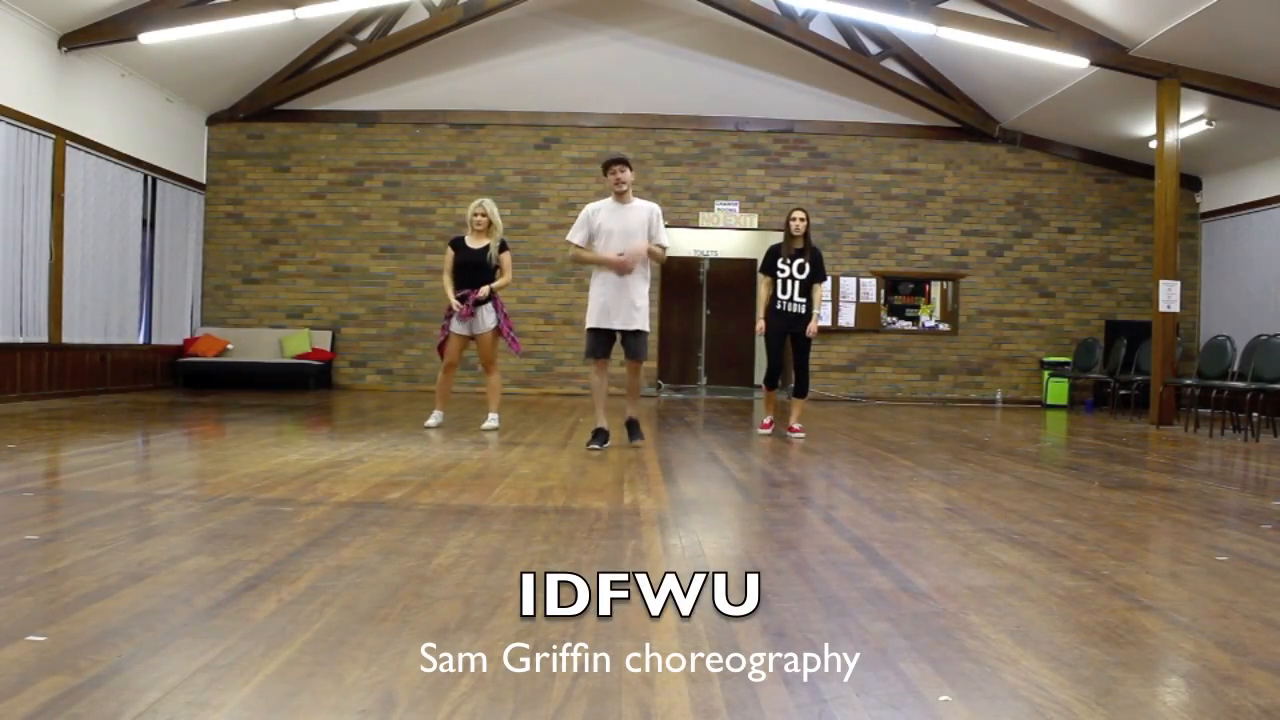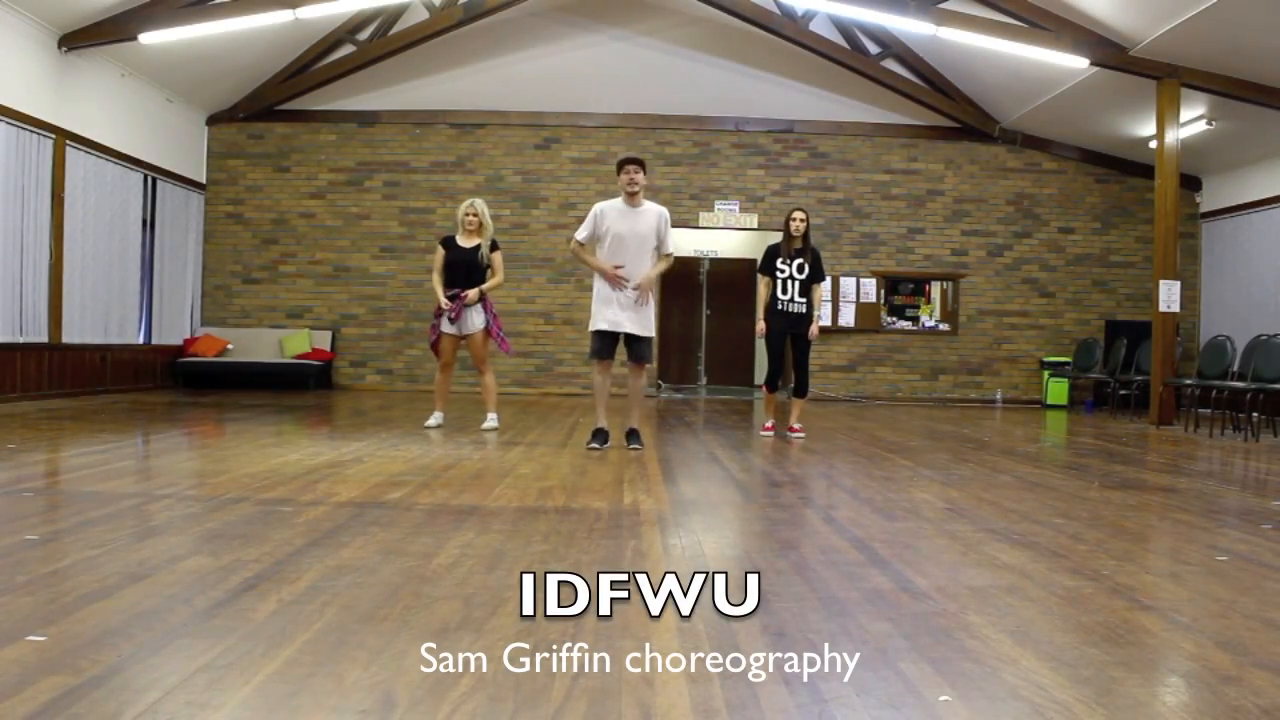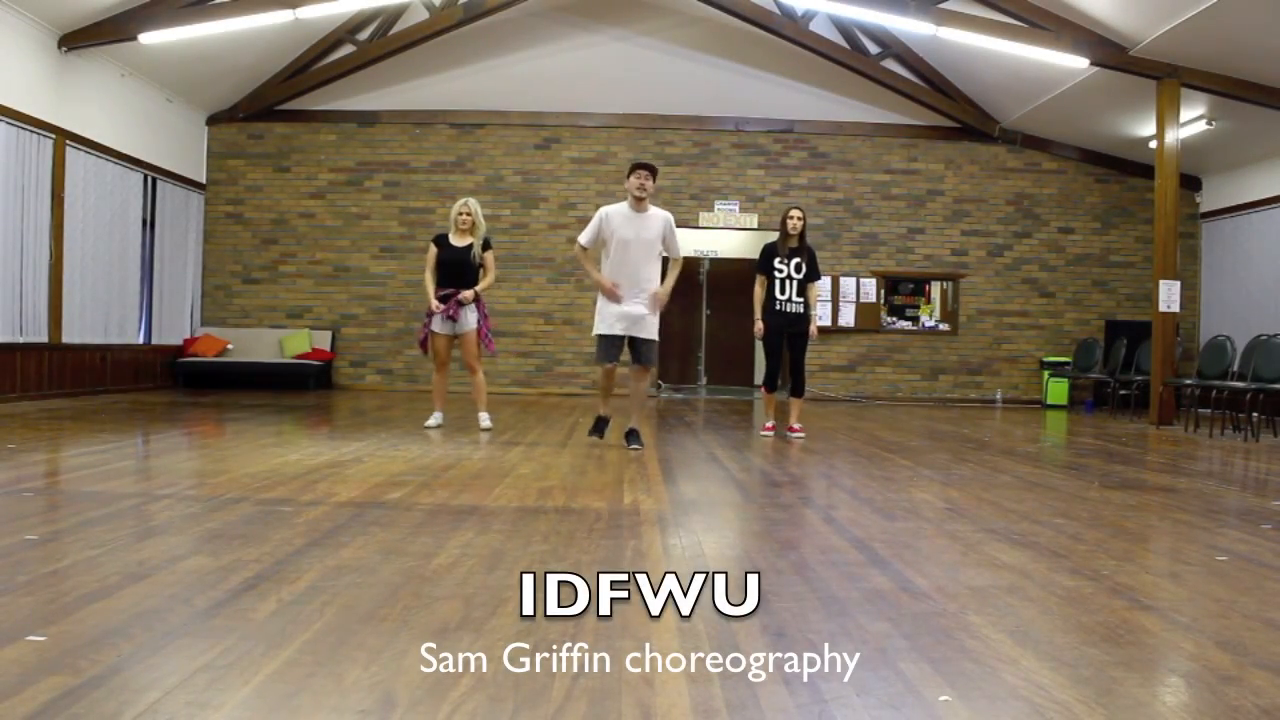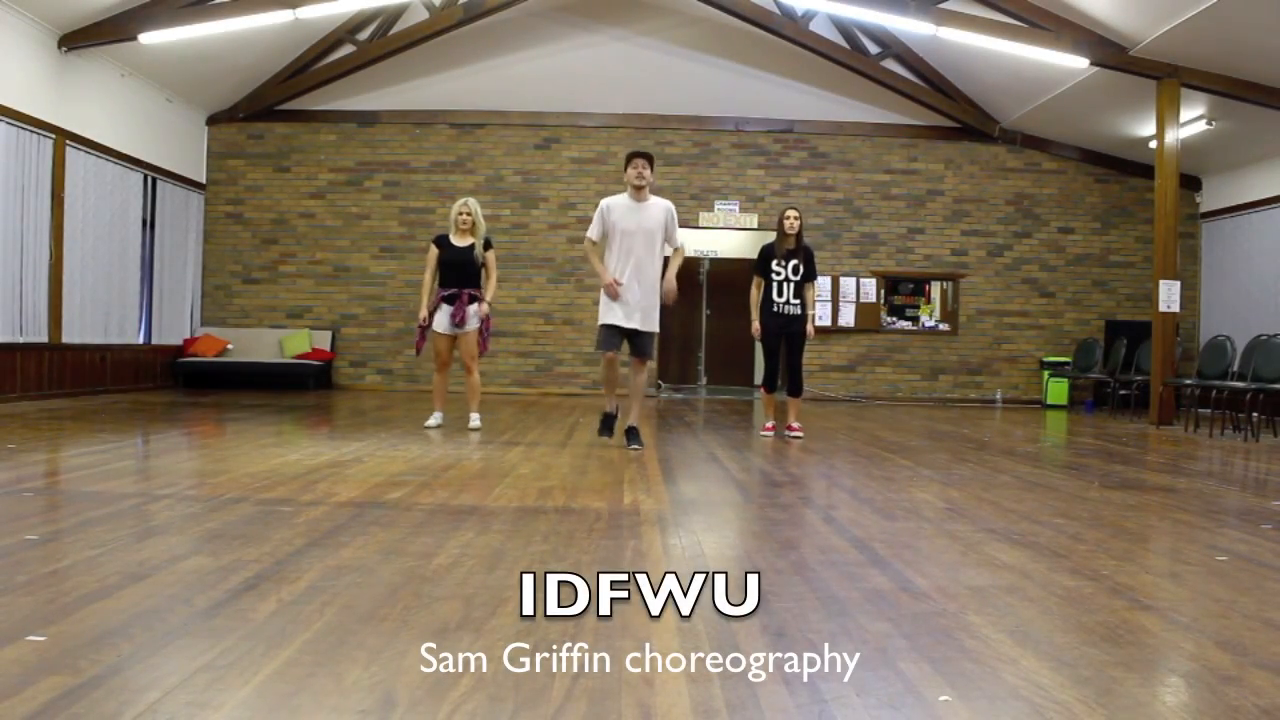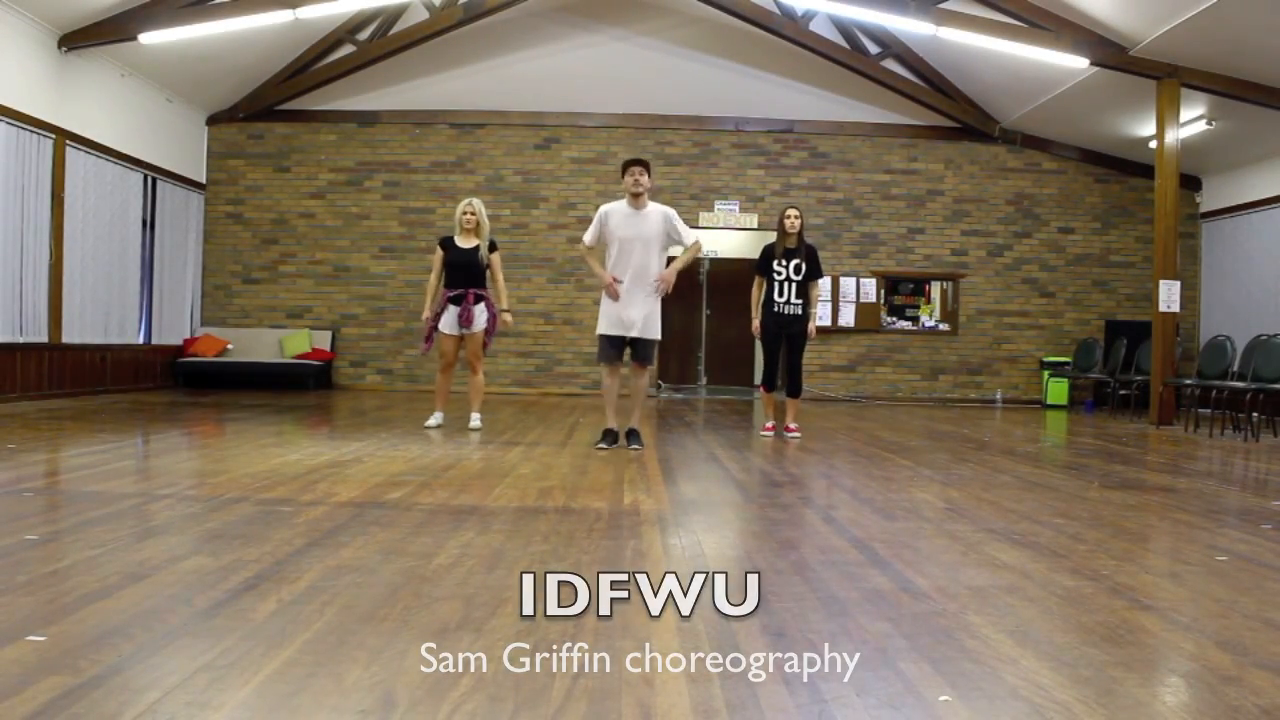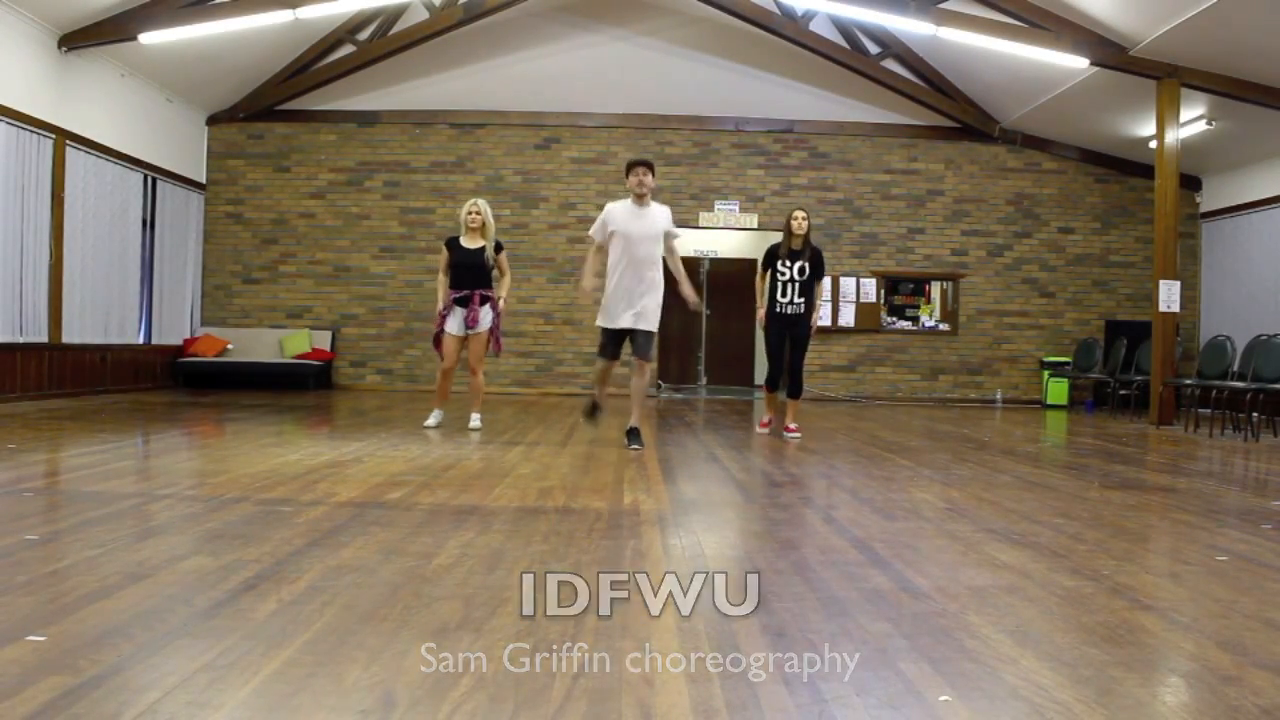
dt=0.2s
person 1, frame 1
left shoulder: (650, 210)
right shoulder: (593, 211)
left elbow: (662, 254)
right elbow: (574, 252)
left wrist: (645, 249)
right wrist: (606, 259)
left hip: (635, 300)
right hip: (603, 299)
left knee: (635, 361)
right knee: (598, 362)
left ankle: (632, 417)
right ankle: (601, 427)
person 1, frame 2
left shoulder: (659, 214)
right shoulder: (602, 210)
left elbow: (667, 256)
right elbow: (576, 246)
left wrist: (653, 275)
right wrist: (602, 268)
left hip: (640, 304)
right hip: (607, 301)
left knee: (638, 365)
right knee: (602, 362)
left ankle: (633, 428)
right ankle: (601, 428)
person 1, frame 3
left shoulder: (664, 219)
right shoulder: (607, 214)
left elbow: (676, 259)
right elbow: (580, 249)
left wrist: (666, 287)
right wrist: (600, 280)
left hip: (646, 307)
right hip: (612, 306)
left knee: (642, 368)
right knee: (607, 365)
left ankle: (633, 428)
right ankle: (603, 412)
person 1, frame 4
left shoulder: (665, 208)
right shoulder: (608, 205)
left elbow: (678, 248)
right elbow: (590, 244)
left wrist: (671, 275)
right wrist: (603, 274)
left hip: (647, 299)
right hip: (615, 296)
left knee: (640, 361)
right knee: (609, 355)
left ankle: (632, 426)
right ankle: (610, 409)
person 1, frame 5
left shoulder: (665, 215)
right shoulder: (607, 212)
left elbow: (694, 245)
right elbow: (586, 248)
left wrist: (673, 269)
right wrist: (603, 275)
left hip: (647, 306)
right hip: (615, 305)
left knee: (641, 366)
right knee: (611, 365)
left ankle: (633, 428)
right ankle: (610, 429)
person 1, frame 6
left shoulder: (664, 214)
right shoulder: (612, 211)
left elbow: (670, 252)
right elbow: (595, 245)
left wrist: (684, 283)
right wrist: (588, 275)
left hip: (648, 300)
right hip: (616, 299)
left knee: (642, 362)
right knee: (607, 359)
left ankle: (633, 427)
right ankle: (597, 398)
person 2, frame 1
left shoulder: (498, 245)
right shoulder: (456, 243)
left elbow: (507, 277)
right elbow: (447, 275)
left wrist: (490, 287)
right wrist: (451, 298)
left hip: (486, 308)
right hip: (459, 308)
left knee: (489, 365)
right knee: (448, 364)
left ankle: (493, 415)
right ankle: (438, 413)
person 2, frame 2
left shoulder: (489, 244)
right shoulder: (447, 242)
left elbow: (499, 277)
right elbow: (436, 274)
left wrist: (480, 290)
right wrist: (440, 296)
left hip: (476, 309)
right hip: (449, 308)
left knee: (482, 365)
right knee: (445, 364)
left ankle: (492, 415)
right ankle: (438, 413)
person 2, frame 3
left shoulder: (482, 243)
right shoulder: (439, 241)
left elbow: (490, 276)
right elbow: (429, 272)
left wrist: (474, 291)
right wrist: (432, 298)
left hip: (469, 307)
right hip: (442, 306)
left knee: (473, 364)
right knee: (440, 364)
left ankle: (484, 414)
right ankle: (437, 413)
person 2, frame 4
left shoulder: (483, 244)
right shoulder: (440, 241)
left elbow: (492, 276)
right elbow: (429, 274)
left wrist: (487, 301)
right wrist: (424, 306)
left hip: (471, 307)
right hip: (444, 306)
left knee: (470, 364)
right knee: (441, 364)
left ankle: (474, 415)
right ankle: (438, 414)
person 2, frame 5
left shoulder: (488, 245)
right shoulder: (446, 243)
left elbow: (498, 278)
right elbow: (435, 276)
left wrist: (505, 308)
right wrist: (427, 306)
left hip: (477, 307)
right hip: (450, 306)
left knee: (475, 365)
right knee: (446, 364)
left ankle: (475, 415)
right ankle: (438, 413)
person 2, frame 6
left shoulder: (494, 246)
right shoulder: (452, 243)
left elbow: (506, 275)
right elbow: (443, 273)
left wrist: (502, 297)
right wrist: (440, 301)
left hip: (482, 309)
right hip: (455, 308)
left knee: (475, 367)
right knee: (448, 366)
left ankle: (475, 415)
right ankle: (437, 412)
person 3, frame 1
left shoulder: (814, 254)
right shoulder: (775, 251)
left elbow: (817, 288)
right elbow: (764, 285)
left wrist: (814, 318)
right wrist: (760, 317)
left hip: (802, 320)
right hip: (776, 318)
left knee: (801, 370)
right knee: (774, 367)
left ankle: (794, 422)
right ankle: (768, 416)
person 3, frame 2
left shoulder: (812, 254)
right shoulder: (773, 251)
left elbow: (816, 289)
right elbow: (763, 286)
left wrist: (815, 320)
right wrist: (760, 318)
left hip: (802, 320)
right hip: (775, 318)
left knee: (801, 370)
right knee: (775, 369)
left ankle: (794, 422)
right ankle: (769, 420)
person 3, frame 3
left shoulder: (808, 253)
right shoulder: (770, 250)
left elbow: (811, 287)
right elbow: (759, 285)
left wrist: (813, 319)
right wrist: (758, 318)
left hip: (799, 319)
right hip: (773, 318)
left knee: (797, 369)
right knee: (772, 369)
left ankle: (794, 423)
right ankle: (769, 420)
person 3, frame 4
left shoulder: (806, 253)
right shoulder: (768, 251)
left elbow: (809, 288)
right elbow: (756, 286)
left wrist: (810, 319)
right wrist: (754, 319)
left hip: (797, 320)
right hip: (771, 319)
left knee: (795, 369)
right knee: (771, 369)
left ankle: (793, 422)
right ankle: (769, 421)
person 3, frame 5
left shoulder: (809, 251)
right shoulder: (770, 251)
left elbow: (813, 287)
right elbow: (758, 284)
left wrist: (813, 318)
right wrist: (755, 317)
left hip: (798, 320)
right hip: (772, 319)
left knee: (794, 369)
right knee: (770, 368)
left ankle: (790, 422)
right ankle: (769, 421)
person 3, frame 6
left shoulder: (814, 254)
right shoulder: (775, 251)
right elbow: (761, 276)
left wrist: (815, 312)
right wrist: (760, 307)
left hip: (801, 320)
right hip: (775, 319)
left knee: (795, 370)
right knee: (774, 370)
left ankle: (790, 422)
right ankle: (768, 415)
